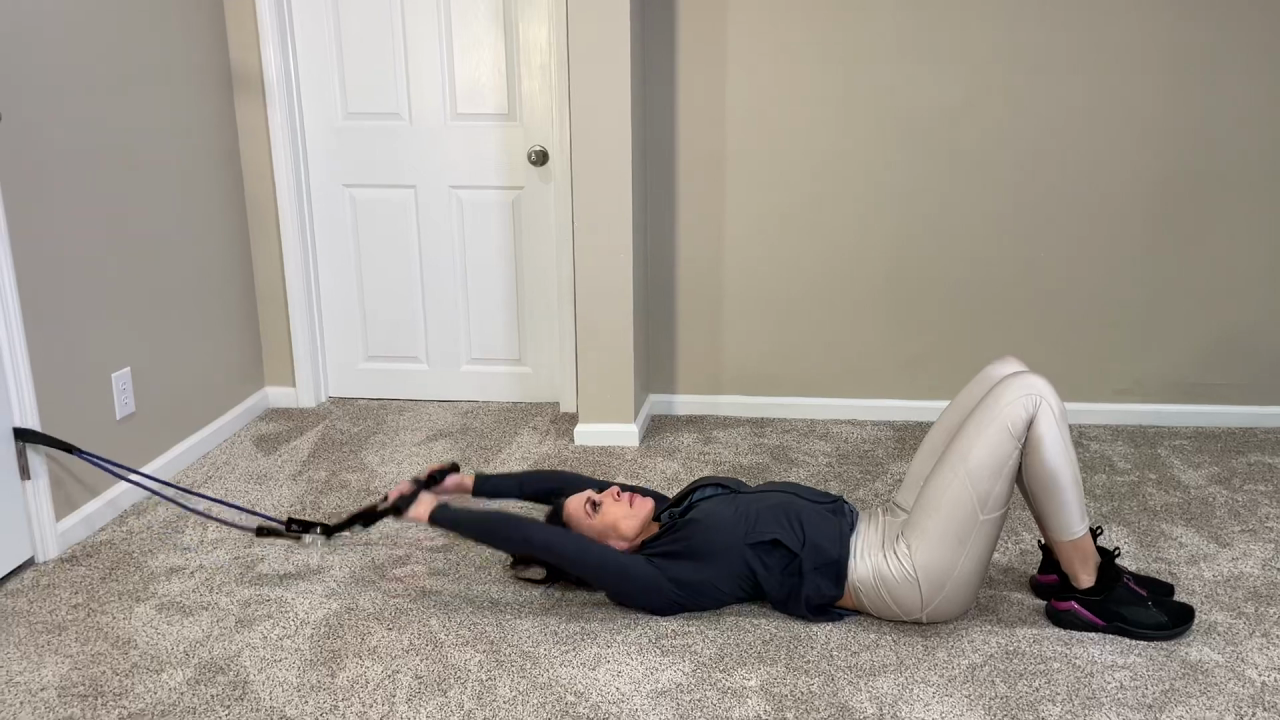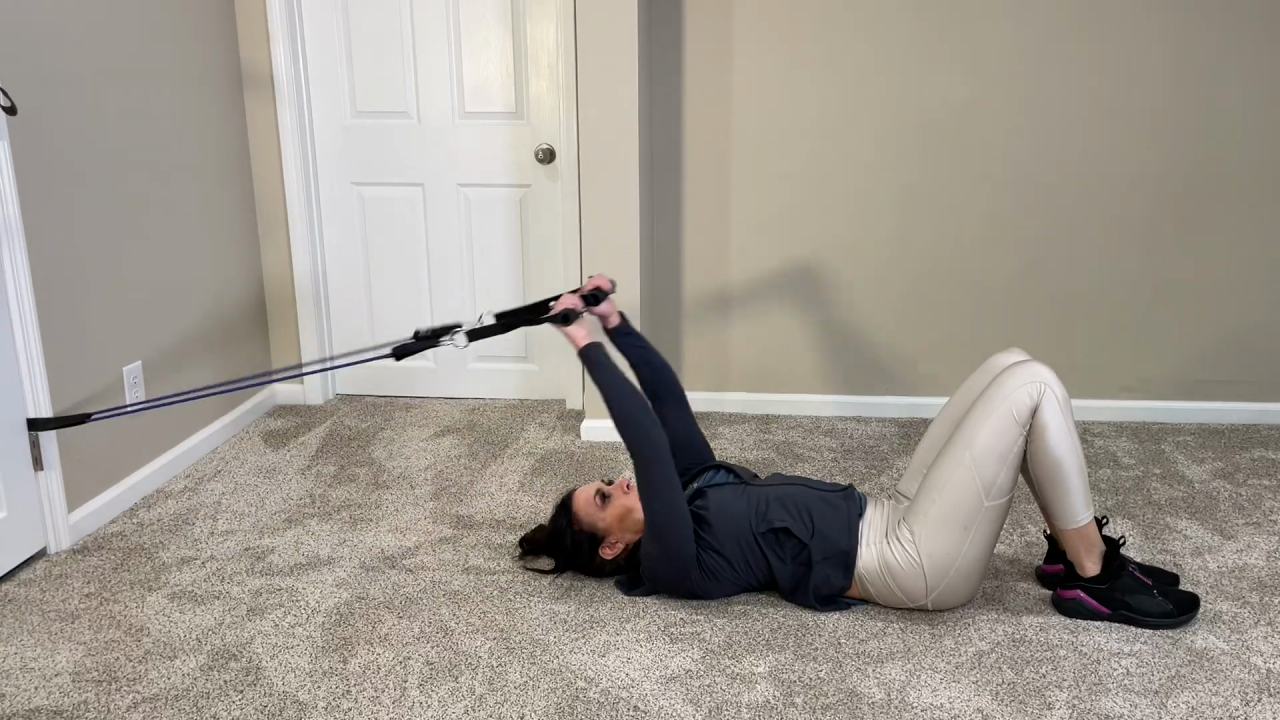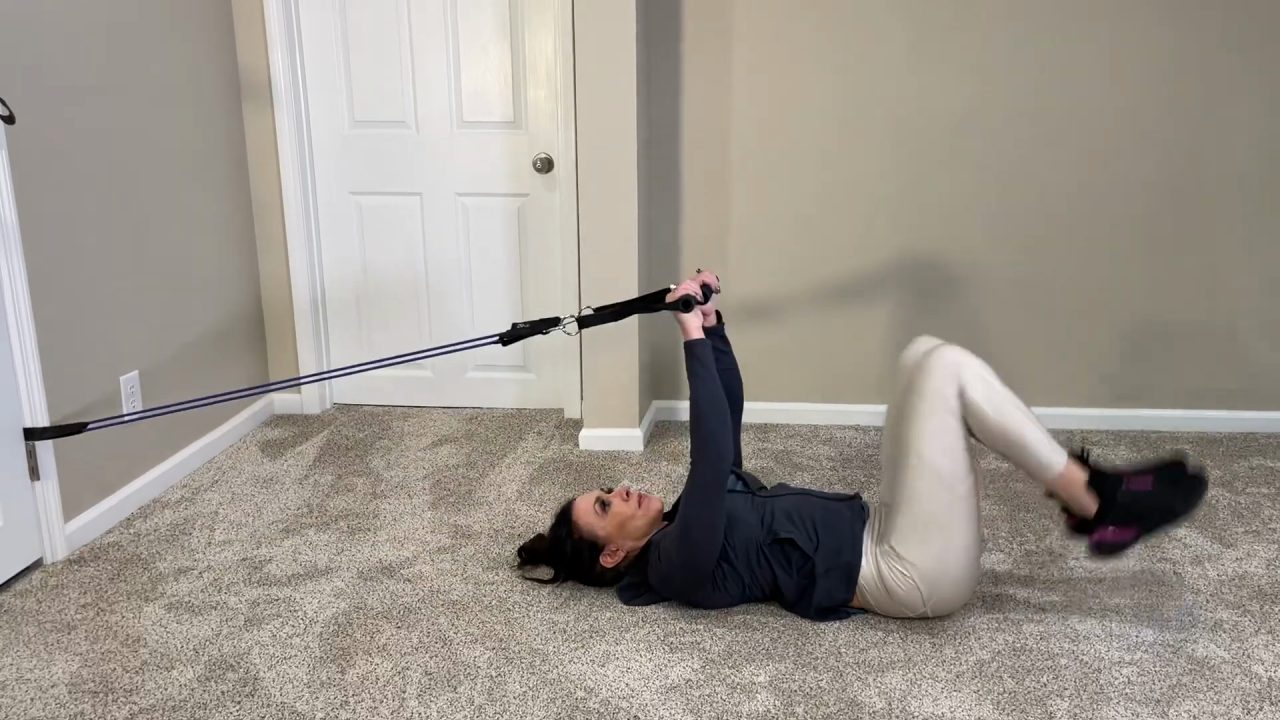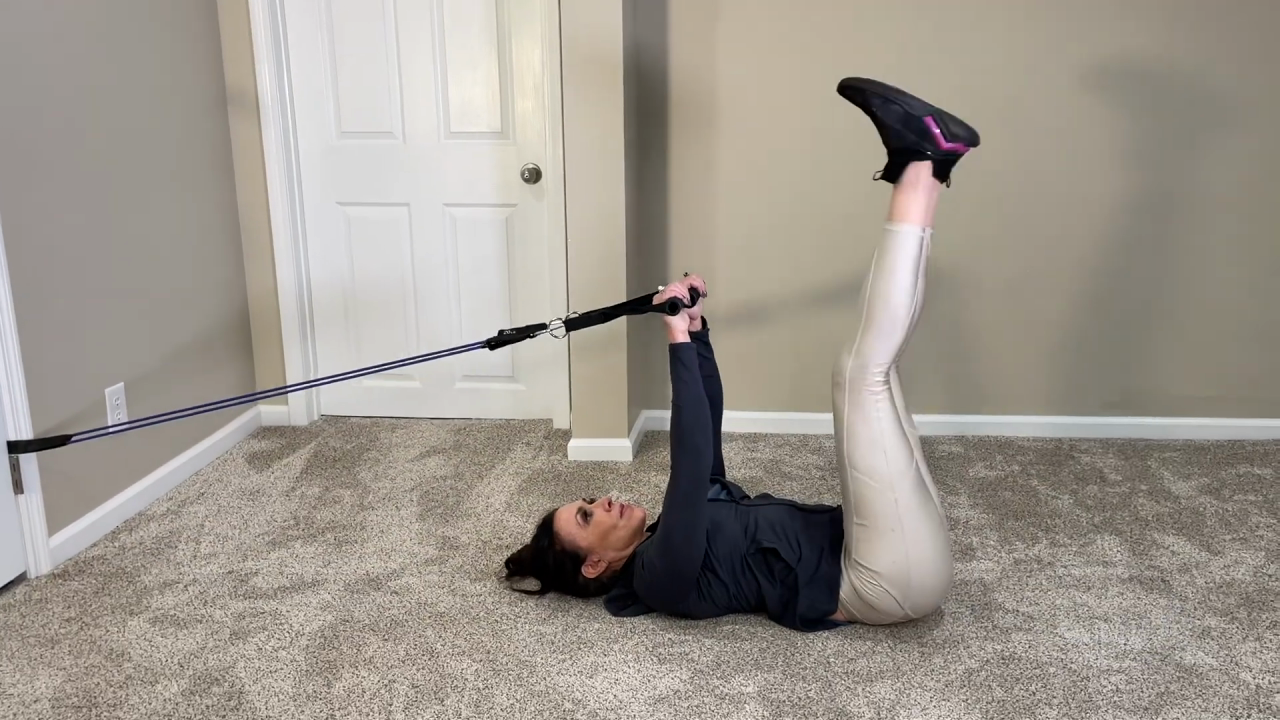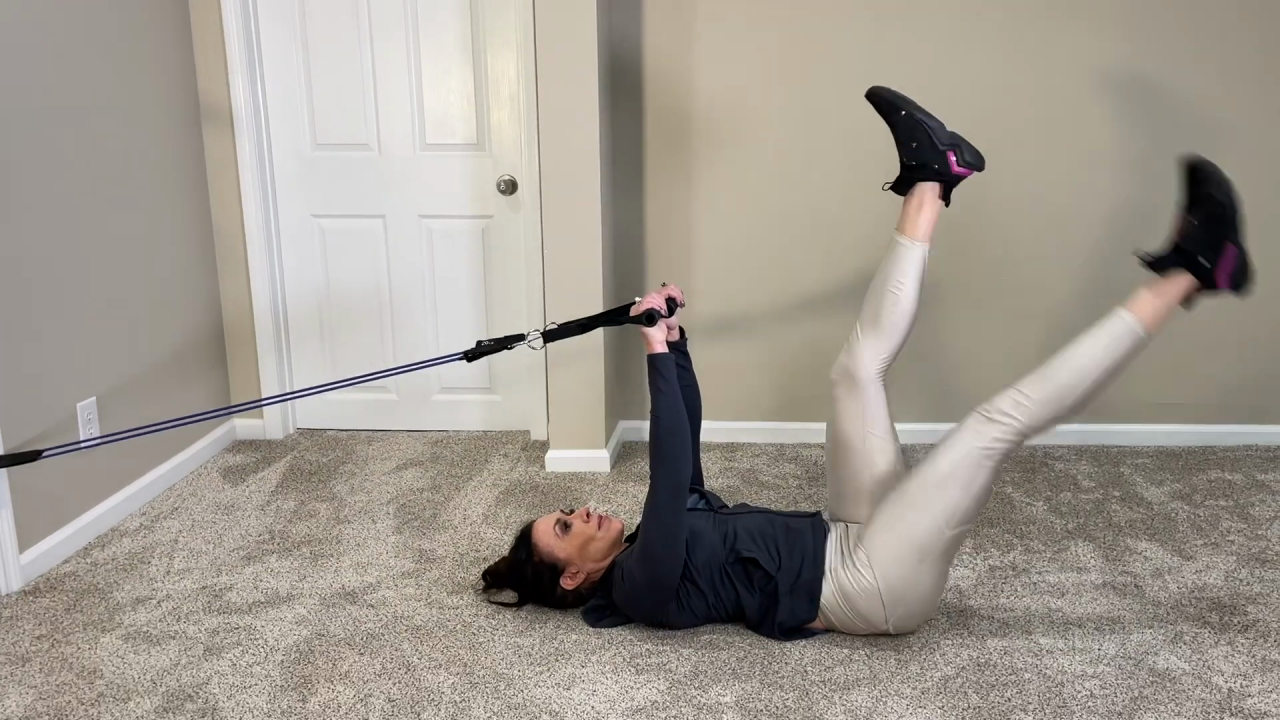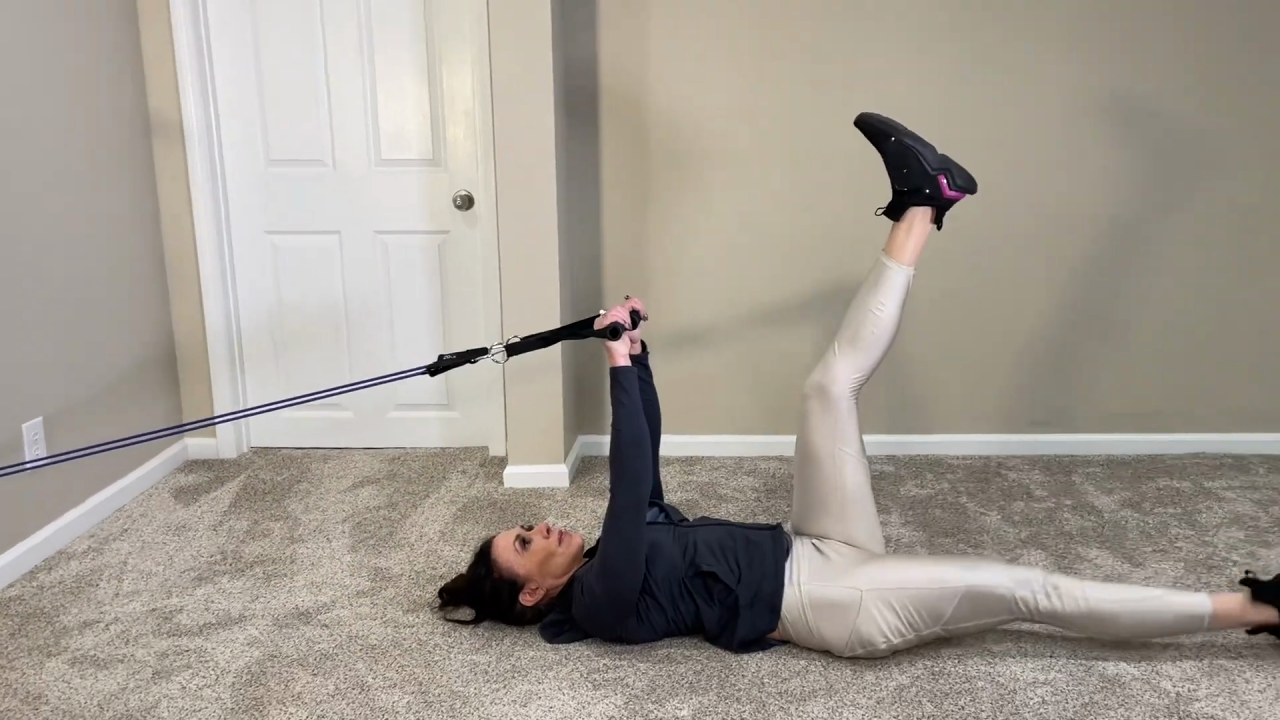
dt=0.7s
person 1, frame 1
left shoulder: (673, 516)
right shoulder: (660, 577)
left elbow: (567, 480)
right elbow: (552, 544)
left wrist: (468, 484)
right wrist: (449, 510)
left hip: (883, 529)
right hip: (911, 578)
left knee: (1007, 376)
right knee: (1026, 398)
left ankle: (1069, 561)
right ankle: (1090, 589)
person 1, frame 2
left shoulder: (697, 489)
right shoulder: (672, 564)
left elbow: (668, 411)
right elbow: (647, 444)
left wrist: (618, 326)
right wrist: (589, 349)
left hip: (891, 519)
right hip: (914, 565)
left knee: (1014, 368)
right knee: (1032, 387)
left ankle: (1073, 552)
right ankle: (1094, 576)
person 1, frame 3
left shoulder: (686, 524)
right shoulder: (678, 567)
left elbow: (726, 420)
right elbow: (712, 458)
left wrist: (711, 326)
right wrist: (693, 344)
left hip: (884, 529)
right hip: (915, 576)
left knee: (926, 355)
right knee: (943, 370)
left ankle: (1088, 495)
right ankle: (1093, 500)
person 1, frame 4
left shoulder: (670, 539)
right shoulder: (663, 577)
left elbow: (702, 455)
right elbow: (690, 460)
left wrist: (694, 331)
right wrist: (679, 346)
left hip: (873, 545)
right hip: (898, 582)
left knee: (871, 363)
right knee: (862, 370)
left ankle: (925, 171)
right ankle: (917, 163)
person 1, frame 5
left shoulder: (656, 550)
right shoulder: (647, 585)
left elbow: (681, 452)
right elbow: (669, 467)
left wrist: (673, 348)
right wrist: (657, 357)
left hip: (848, 543)
right hip: (876, 587)
left knee: (857, 364)
right knee: (999, 418)
right ankle: (1184, 276)
person 1, frame 6
left shoulder: (611, 562)
right shoulder: (602, 601)
left elbow: (641, 475)
right elbow: (628, 486)
left wrist: (634, 354)
right wrist: (618, 371)
left hip: (817, 556)
right hip: (836, 605)
left knee: (832, 382)
right knee: (1028, 588)
left ankle: (919, 207)
